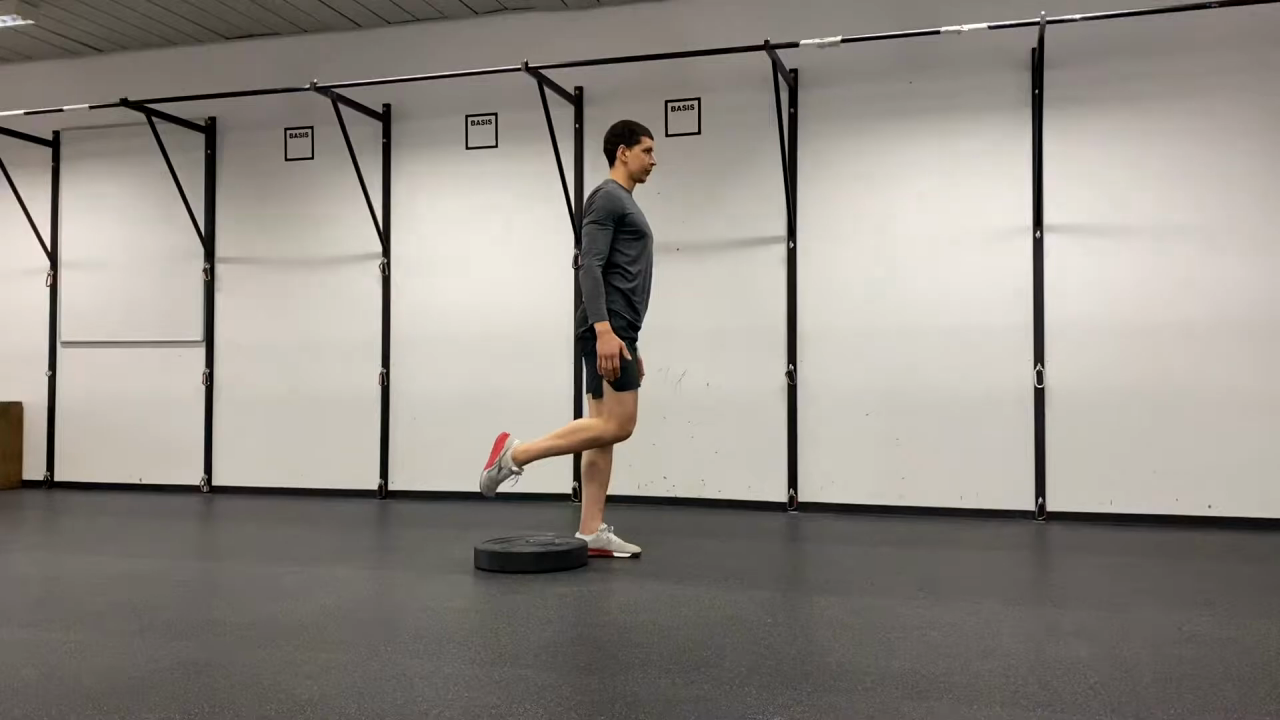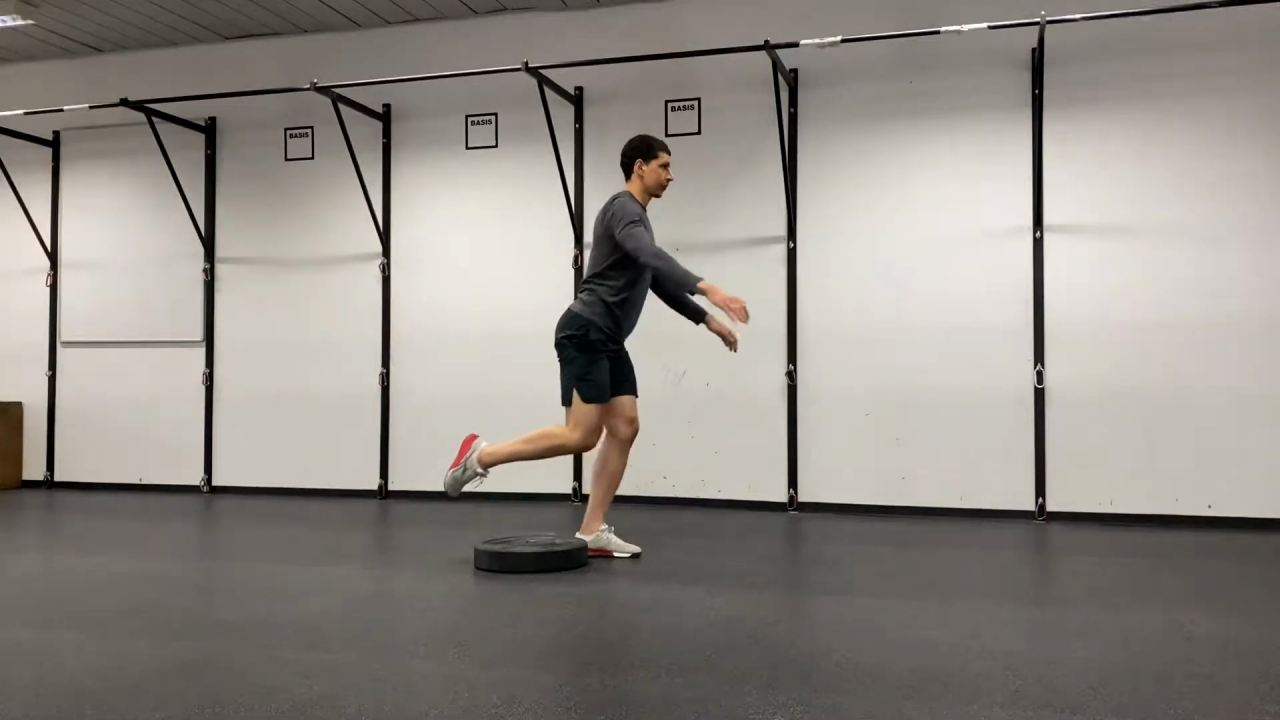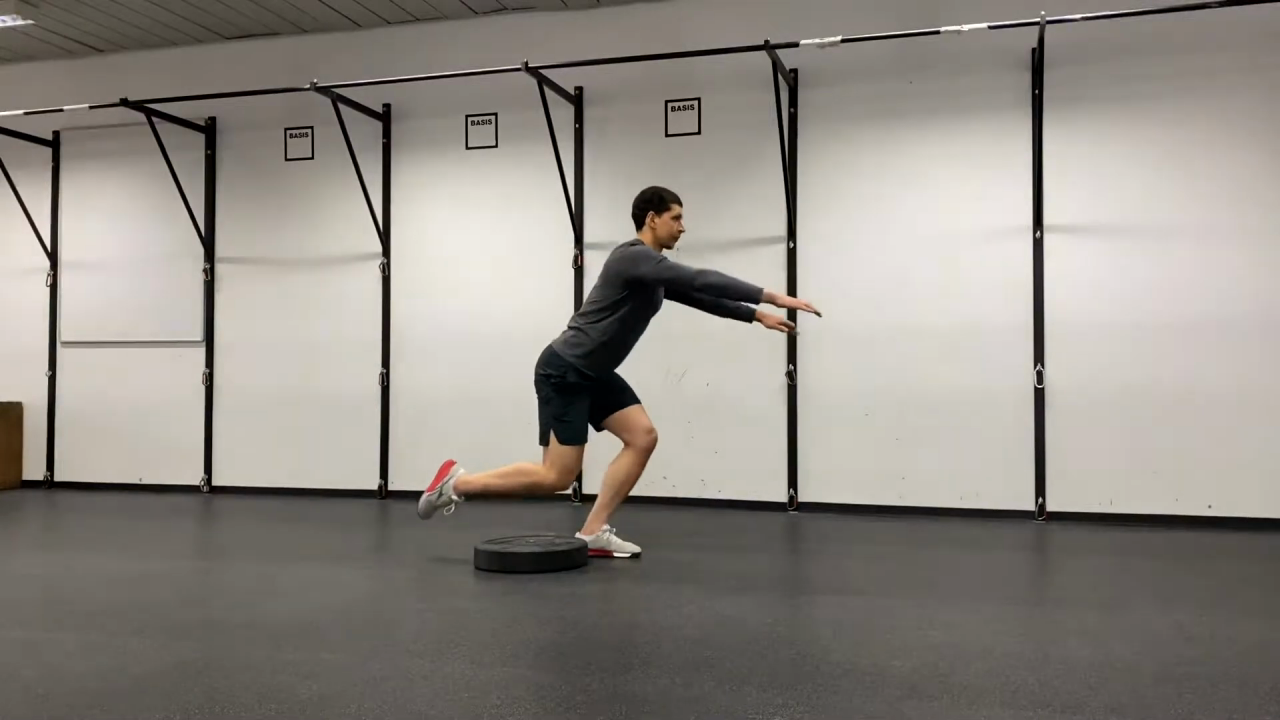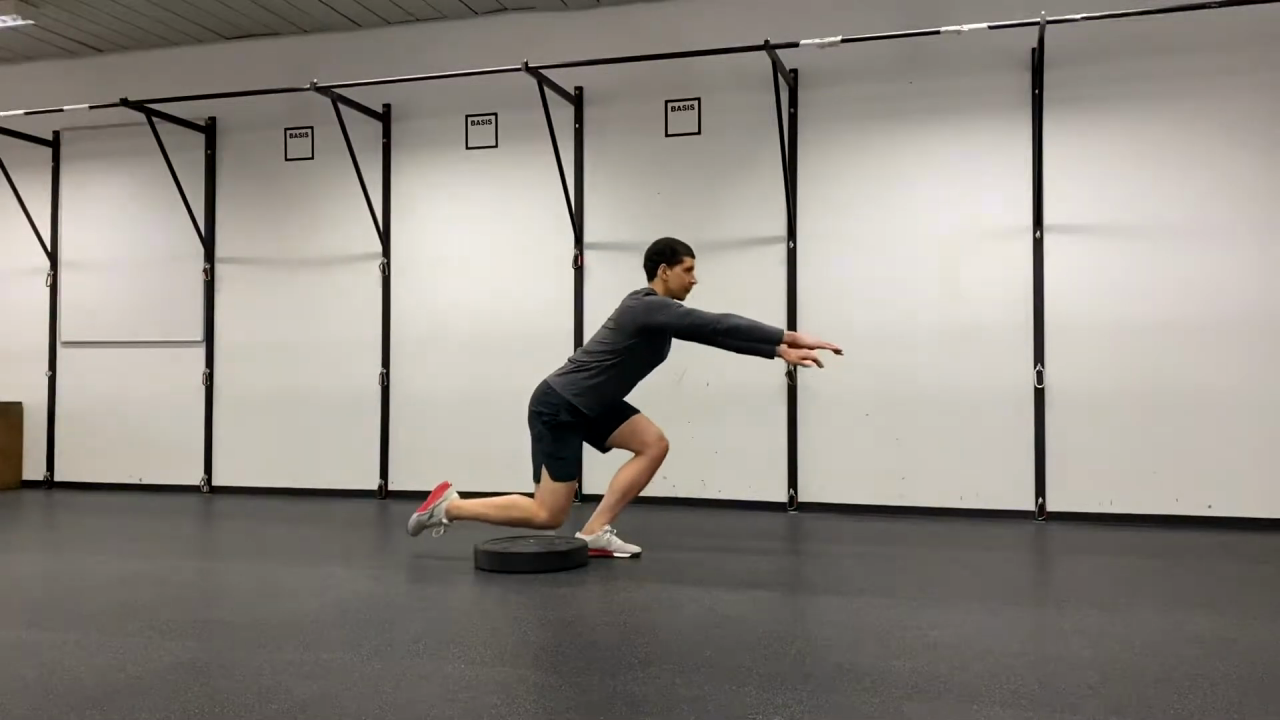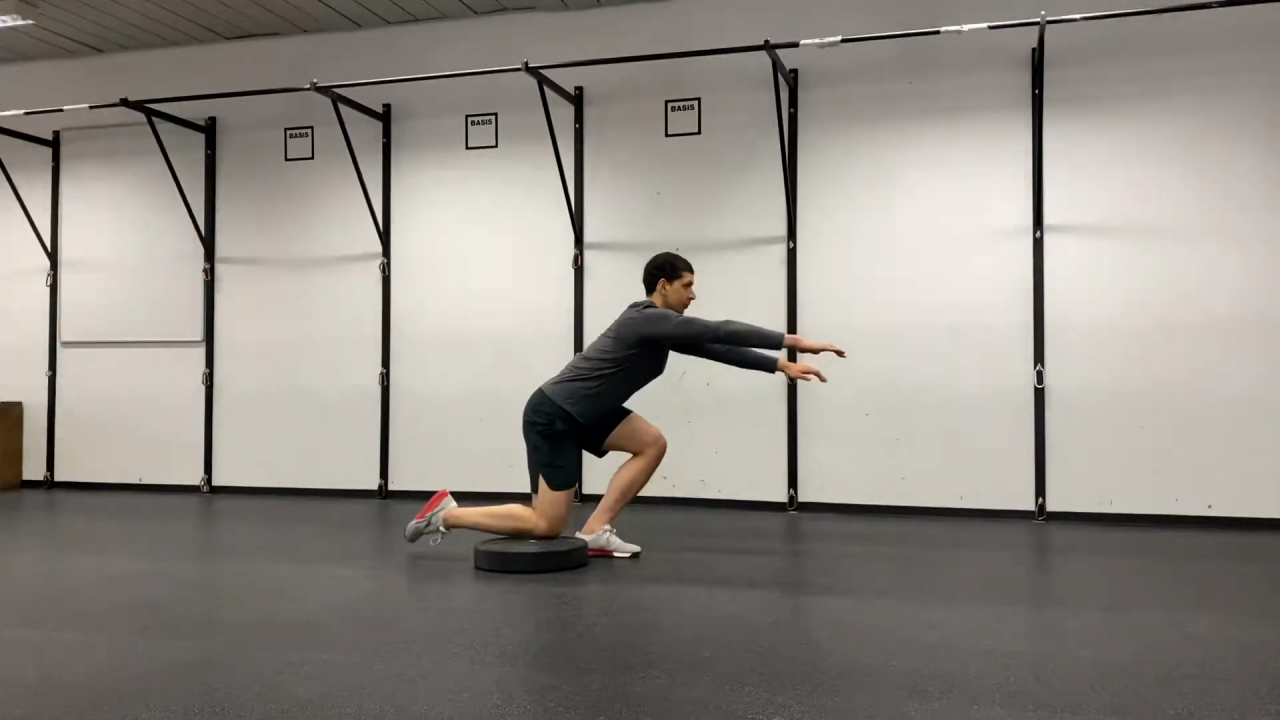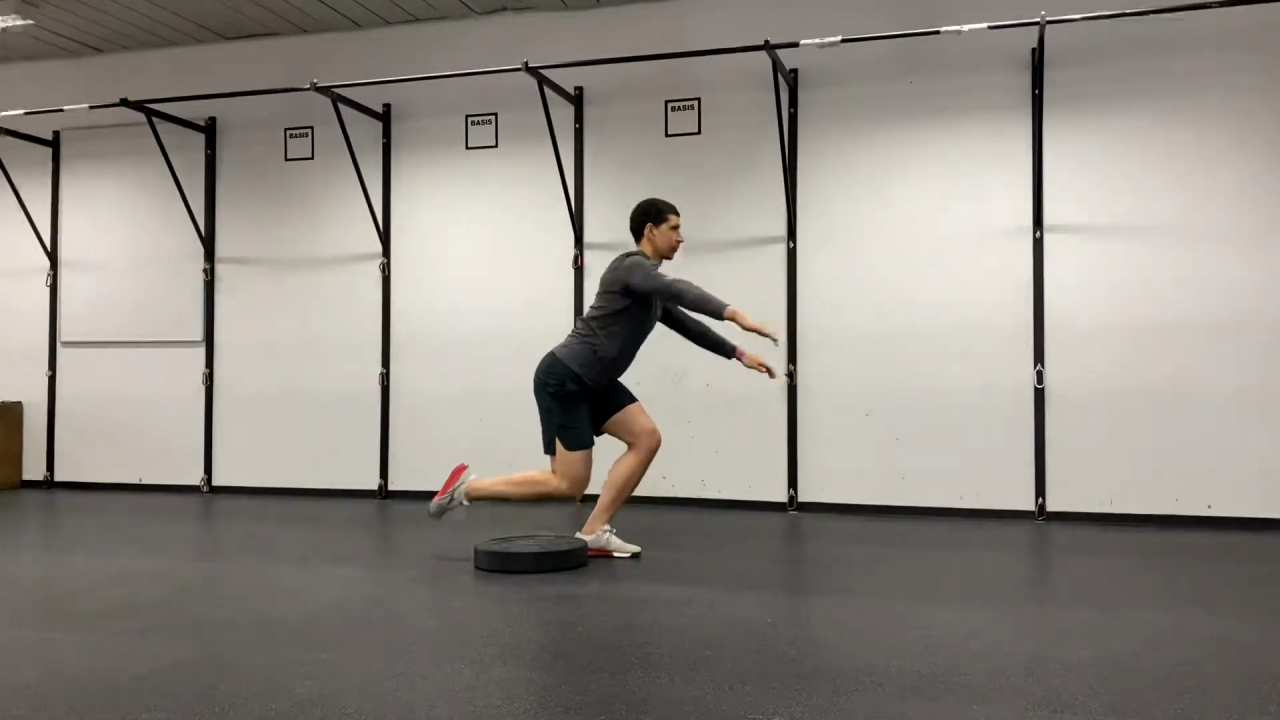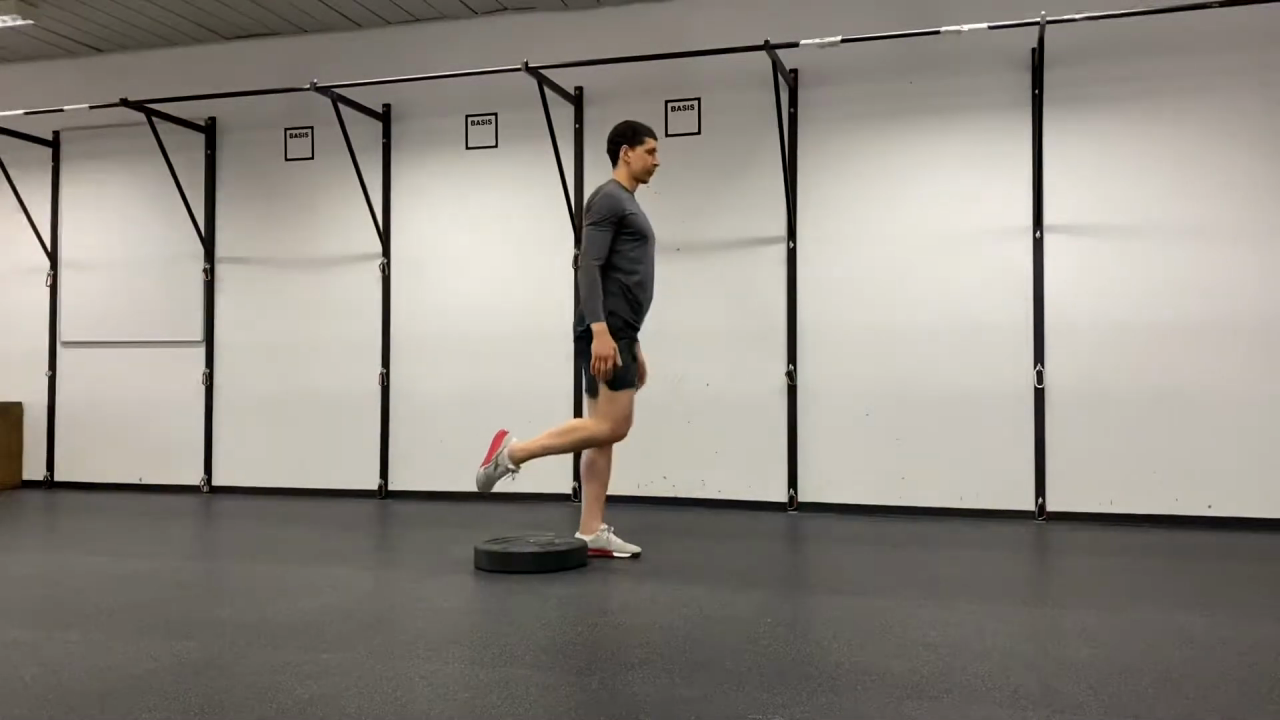
dt=0.7s
person 1, frame 1
left shoulder: (624, 205)
right shoulder: (607, 198)
right elbow: (591, 267)
left wrist: (629, 345)
right wrist: (604, 329)
left hip: (617, 329)
right hip: (606, 328)
left knee: (606, 429)
right knee: (616, 426)
left ankle: (592, 533)
right ankle: (516, 453)
person 1, frame 2
left shoulder: (635, 218)
right shoulder: (622, 209)
left elbow: (660, 280)
right elbow: (651, 258)
left wrist: (707, 320)
right wrist: (708, 288)
left hip: (607, 340)
right hip: (584, 334)
left knee: (625, 428)
right knee: (580, 436)
left ankle: (593, 531)
right ankle: (479, 456)
person 1, frame 3
left shoulder: (651, 271)
right shoulder: (633, 257)
left elbow: (696, 295)
right elbow: (699, 280)
left wrist: (756, 315)
right wrist: (769, 296)
left hip: (592, 372)
right hip: (565, 371)
left knee: (643, 437)
right knee: (557, 477)
left ankle: (594, 532)
right ankle: (457, 483)
person 1, frame 4
left shoulder: (661, 313)
right shoulder: (647, 308)
left elbow: (715, 334)
right elbow: (717, 325)
left wrist: (780, 350)
right wrist: (790, 336)
left hip: (587, 404)
right hip: (558, 407)
left knee: (654, 445)
right knee: (548, 515)
left ankle: (595, 533)
right ankle: (446, 507)
person 1, frame 5
left shoulder: (658, 326)
right shoulder: (648, 320)
left elbow: (714, 348)
right elbow: (718, 332)
left wrist: (780, 365)
right wrist: (792, 340)
left hip: (579, 411)
right hip: (553, 416)
left knee: (652, 444)
right knee: (547, 525)
left ankle: (595, 532)
right ankle: (445, 514)
person 1, frame 6
left shoulder: (648, 280)
right shoulder: (632, 267)
left elbow: (682, 320)
right elbow: (679, 289)
left wrist: (736, 352)
right wrist: (735, 314)
left hip: (592, 379)
right hip: (564, 378)
left knee: (646, 438)
right knee: (568, 484)
left ankle: (594, 533)
right ankle: (467, 487)
person 1, frame 7
left shoulder: (627, 206)
right shoulder: (608, 198)
right elbow: (589, 267)
left wrist: (633, 346)
right wrist: (600, 331)
left hip: (616, 329)
right hip: (604, 330)
left knee: (605, 430)
right knee: (611, 426)
left ankle: (591, 532)
right ankle: (513, 452)
